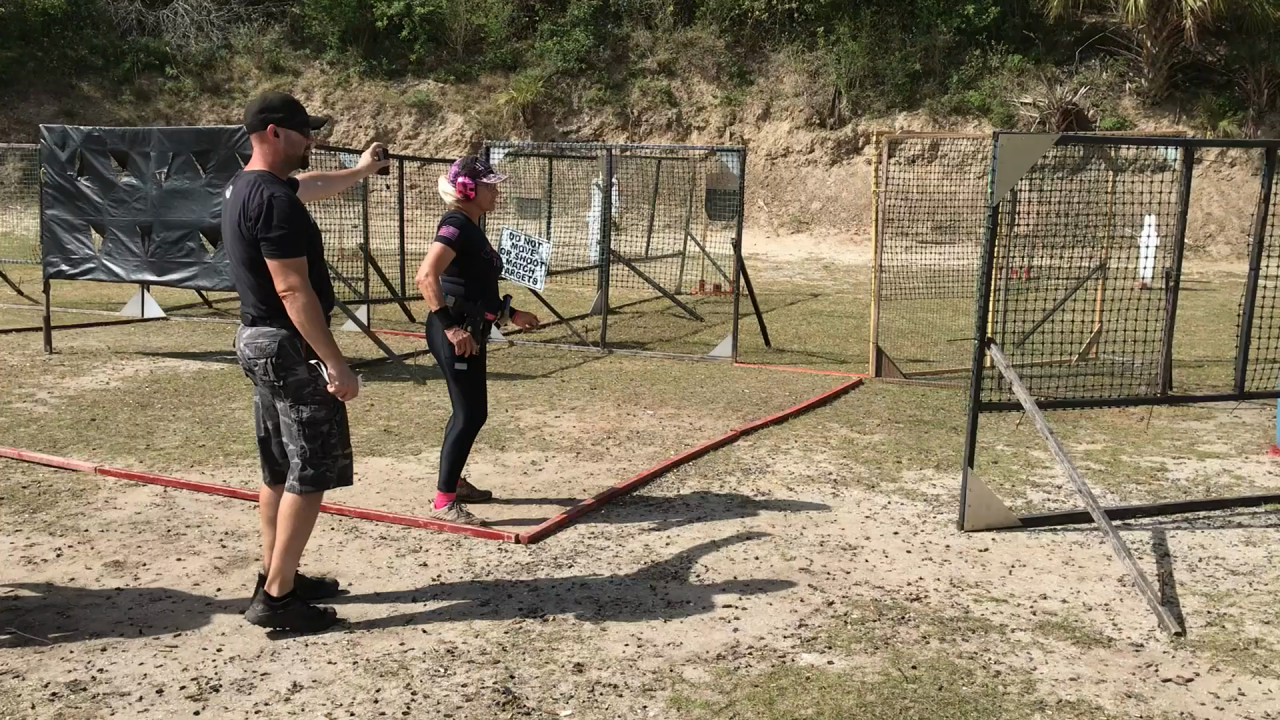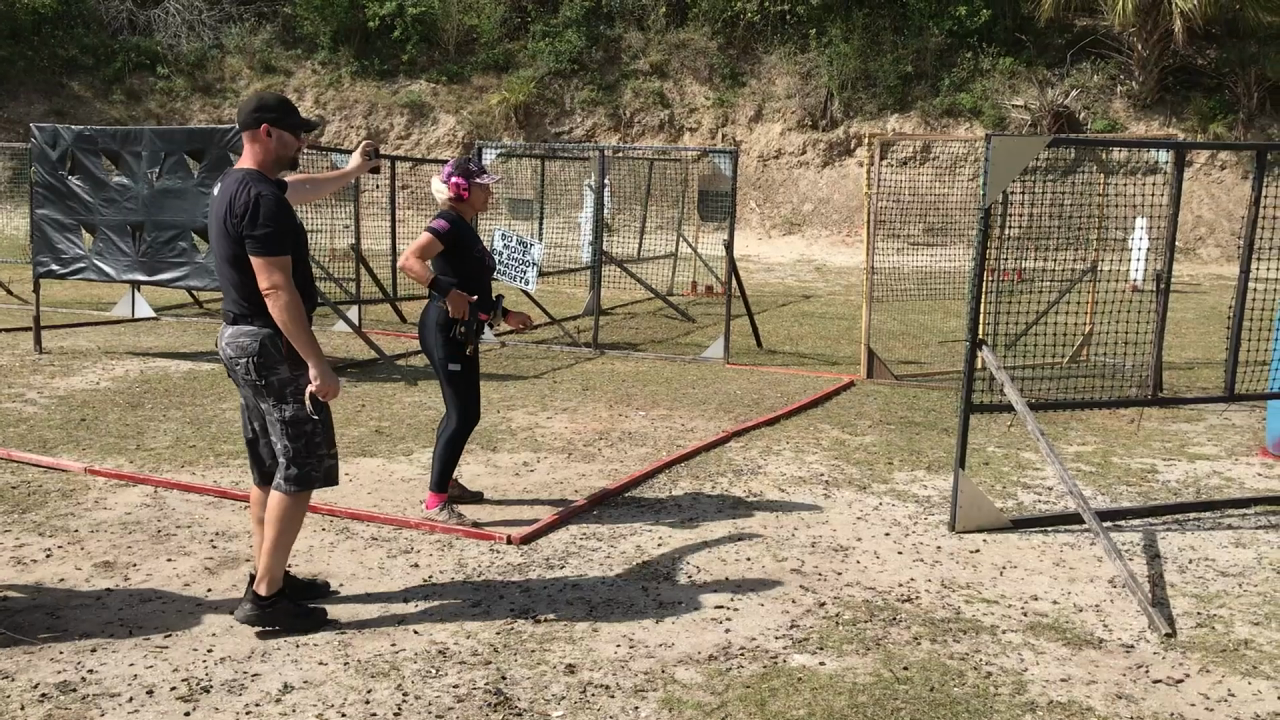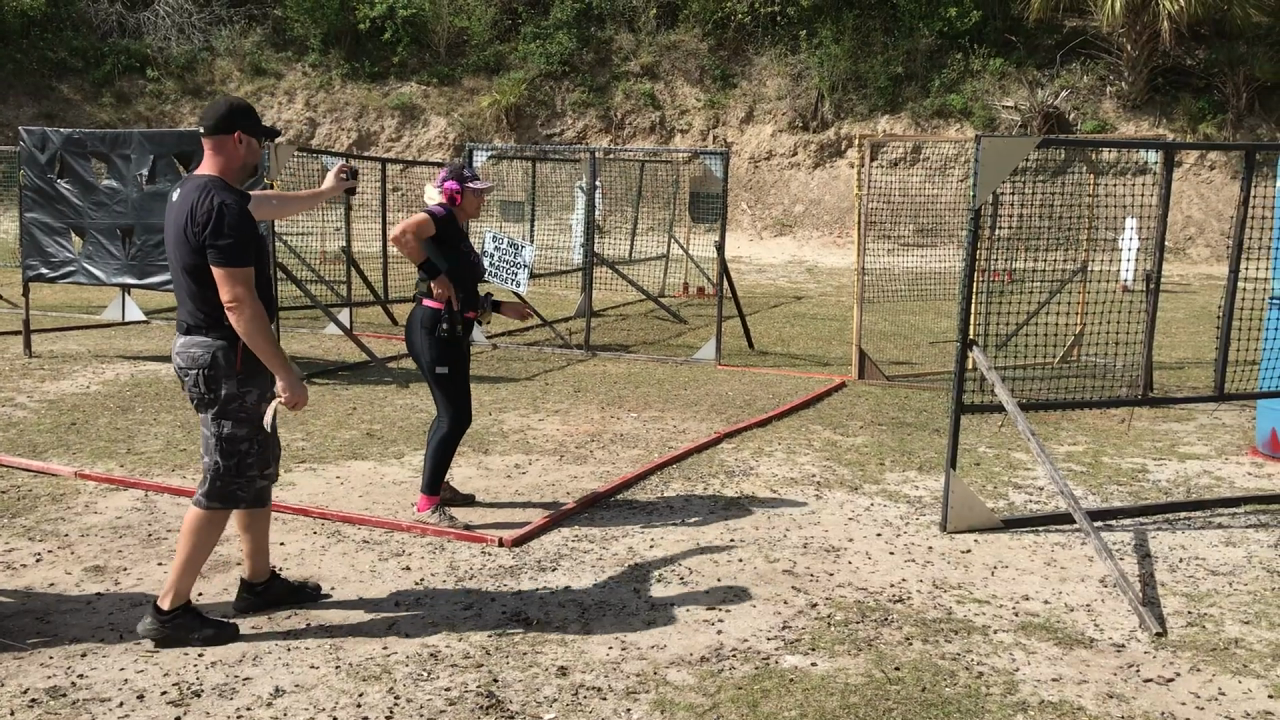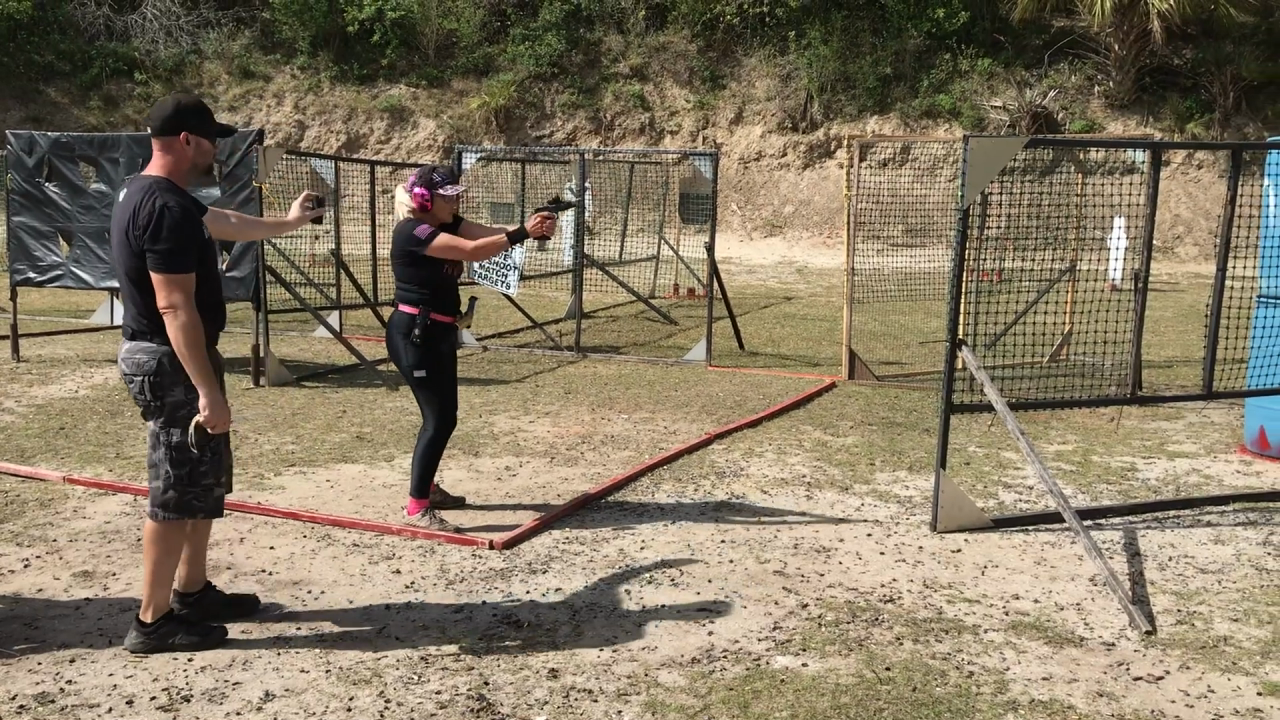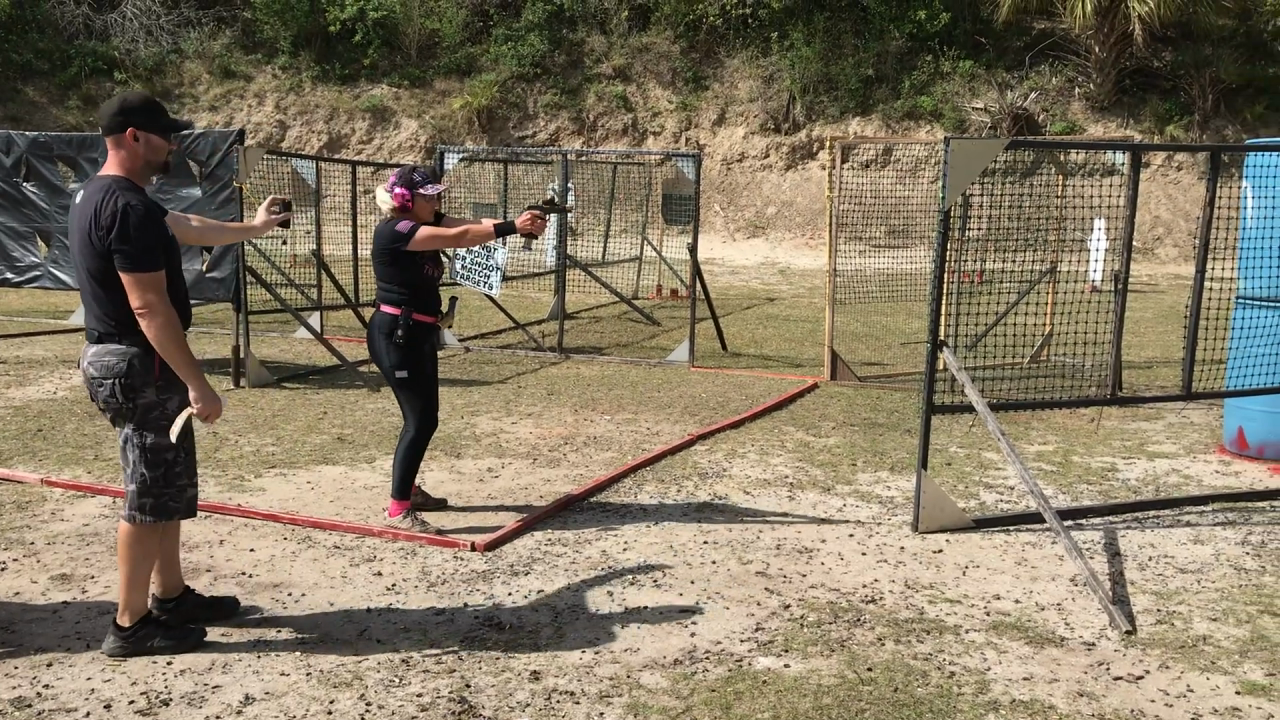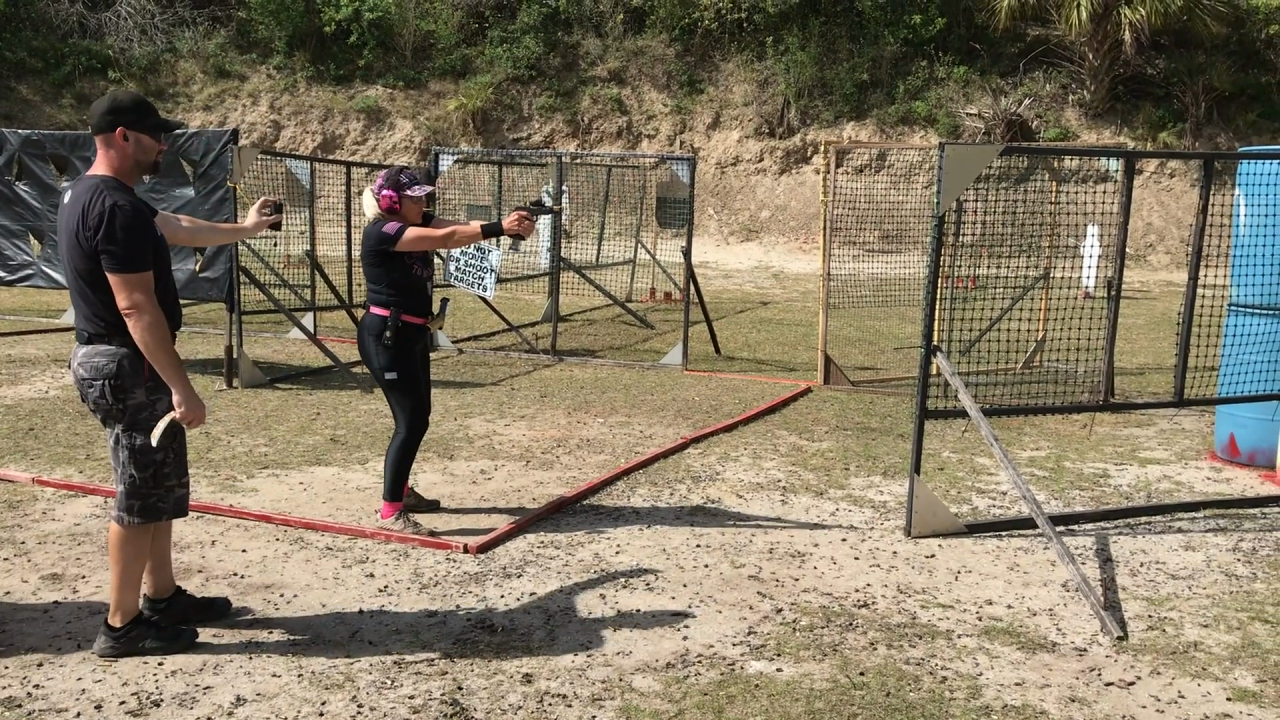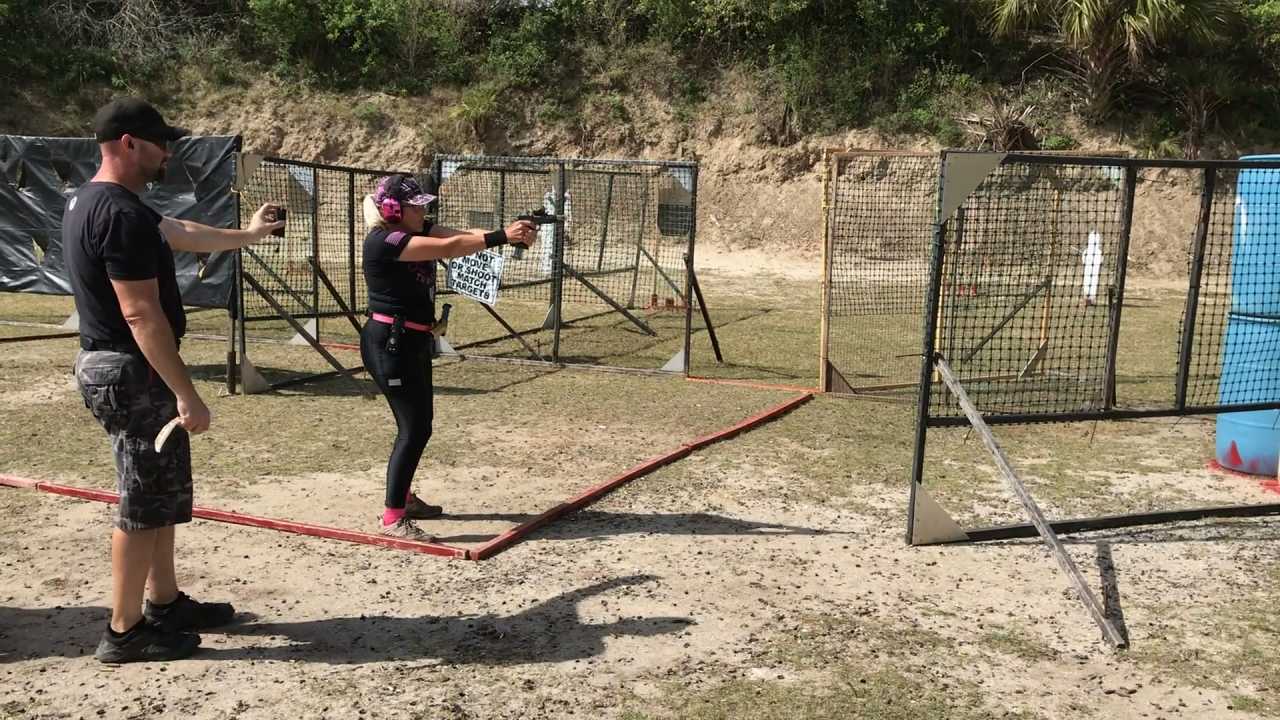
dt=0.5s
person 1, frame 1
left shoulder: (247, 185)
right shoulder: (273, 201)
left elbow: (309, 186)
right elbow: (294, 291)
left wrist: (361, 170)
right wrist: (335, 363)
left hip: (259, 340)
right hip: (288, 347)
left knee: (281, 470)
right knee: (311, 471)
left ankle: (277, 577)
right ankle: (276, 597)
person 1, frame 2
left shoulder: (235, 184)
right shoulder: (260, 198)
left elbow: (299, 188)
right elbow: (277, 290)
left wrist: (349, 172)
right wrist: (317, 363)
left hip: (243, 341)
right hip: (271, 345)
left knee: (271, 469)
right knee: (300, 469)
left ankle: (268, 578)
right ankle: (266, 595)
person 1, frame 3
left shoulder: (194, 191)
right shoulder: (222, 208)
left elbow: (262, 204)
right elbow: (239, 303)
left wrist: (322, 192)
right wrist: (285, 373)
left hip: (207, 352)
right hip: (225, 359)
left knee: (254, 470)
right knee: (225, 485)
left ankle: (259, 581)
right ankle: (169, 610)
person 1, frame 4
left shoulder: (146, 192)
right shoulder: (167, 209)
left elbow: (222, 223)
right elbow: (176, 310)
left wrist: (288, 223)
right wrist: (209, 391)
left hip: (163, 359)
right hip: (171, 364)
left knee: (204, 479)
right knee: (179, 491)
left ankle: (192, 592)
right ankle: (153, 620)
person 1, frame 5
left shoulder: (100, 193)
right shoulder: (128, 206)
left elbow: (183, 227)
right elbow: (150, 308)
left wrist: (251, 228)
right wrist: (197, 383)
left hip: (124, 359)
right hip: (138, 366)
left knee: (168, 486)
right knee: (152, 494)
left ankle: (171, 597)
right ankle: (130, 624)
person 1, frame 6
left shoulder: (90, 193)
right shoulder: (116, 207)
left elbow: (175, 227)
right elbow: (137, 308)
left wrist: (243, 229)
right wrist: (181, 388)
left hip: (116, 361)
right hip: (129, 368)
left knee: (159, 488)
right knee: (141, 496)
left ankle: (163, 598)
right ankle: (122, 625)
person 1, frame 7
left shoulder: (93, 199)
right shoulder: (121, 214)
left elbow: (180, 233)
right elbow: (141, 315)
left wrist: (247, 234)
right wrist: (186, 394)
left hip: (117, 366)
right hip: (132, 373)
left knee: (163, 493)
right knee: (145, 501)
left ankle: (165, 603)
right ankle: (125, 631)
person 2, frame 1
left shoulder: (471, 227)
right shoulder: (455, 225)
right elbow: (425, 277)
left wrist: (509, 314)
right wrist: (449, 327)
left hip: (470, 330)
right hip: (456, 334)
left knee: (468, 411)
right knee: (471, 414)
left ankle: (454, 482)
right ankle: (443, 501)
person 2, frame 2
left shoulder: (465, 227)
right shoulder: (448, 222)
right elbow: (408, 261)
left wrist: (504, 314)
right wrist: (446, 293)
left hip: (461, 331)
right hip: (447, 330)
left knee: (463, 411)
right knee: (463, 414)
left ankle: (446, 483)
right ankle: (435, 502)
person 2, frame 3
left shoulder: (459, 231)
right shoulder: (441, 219)
right elbow: (399, 234)
left wrist: (502, 307)
right wrist: (434, 274)
left hip: (453, 330)
right hip: (434, 329)
left knee: (454, 412)
right knee: (454, 416)
left ankle: (438, 484)
right ankle: (428, 504)
person 2, frame 4
left shoulder: (447, 224)
right shoulder: (413, 231)
left elbow: (489, 234)
right elbow: (473, 249)
left wrist: (528, 229)
right wrist: (521, 232)
left hip: (440, 333)
right hip: (414, 335)
left knee: (443, 415)
right knee: (439, 419)
left ankle: (427, 488)
right ankle: (416, 508)
person 2, frame 5
left shoulder: (426, 224)
right shoulder: (392, 230)
left elbow: (473, 224)
right elbow: (457, 237)
left wrist: (519, 224)
right wrist: (512, 227)
left hip: (419, 333)
right hip: (395, 335)
left knee: (424, 416)
right knee: (421, 420)
left ankle: (408, 490)
right ankle: (397, 510)
person 2, frame 6
left shoulder: (418, 224)
right shoulder: (380, 232)
left elbow: (461, 226)
right elbow: (445, 238)
left wrist: (507, 226)
right wrist: (499, 228)
left hip: (412, 334)
right hip: (386, 336)
left knee: (418, 417)
right knee: (411, 422)
left ankle: (402, 491)
right ankle: (389, 511)
person 2, frame 7
left shoulder: (417, 232)
right shoulder: (382, 242)
left elbow: (463, 234)
right elbow: (449, 248)
left wrist: (510, 235)
right wrist: (502, 238)
left hip: (414, 341)
right hip: (390, 344)
left knee: (419, 423)
right knee: (415, 429)
left ankle: (403, 498)
right ankle: (392, 518)
